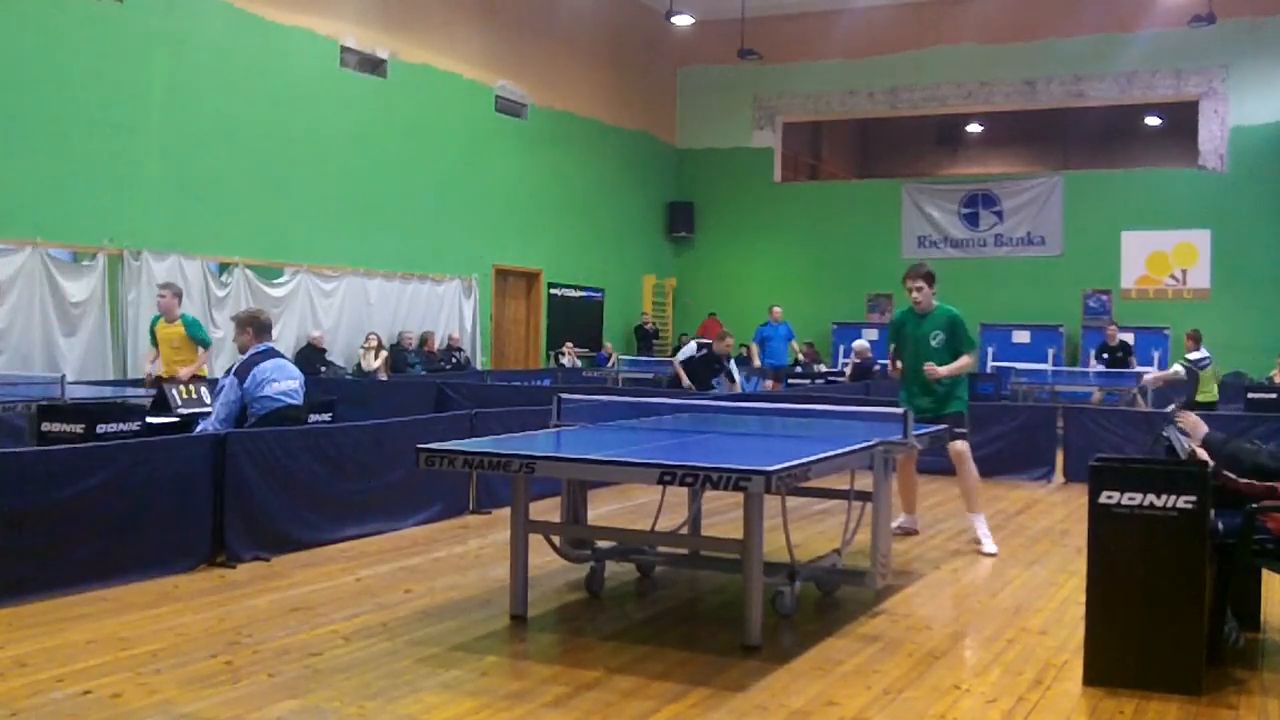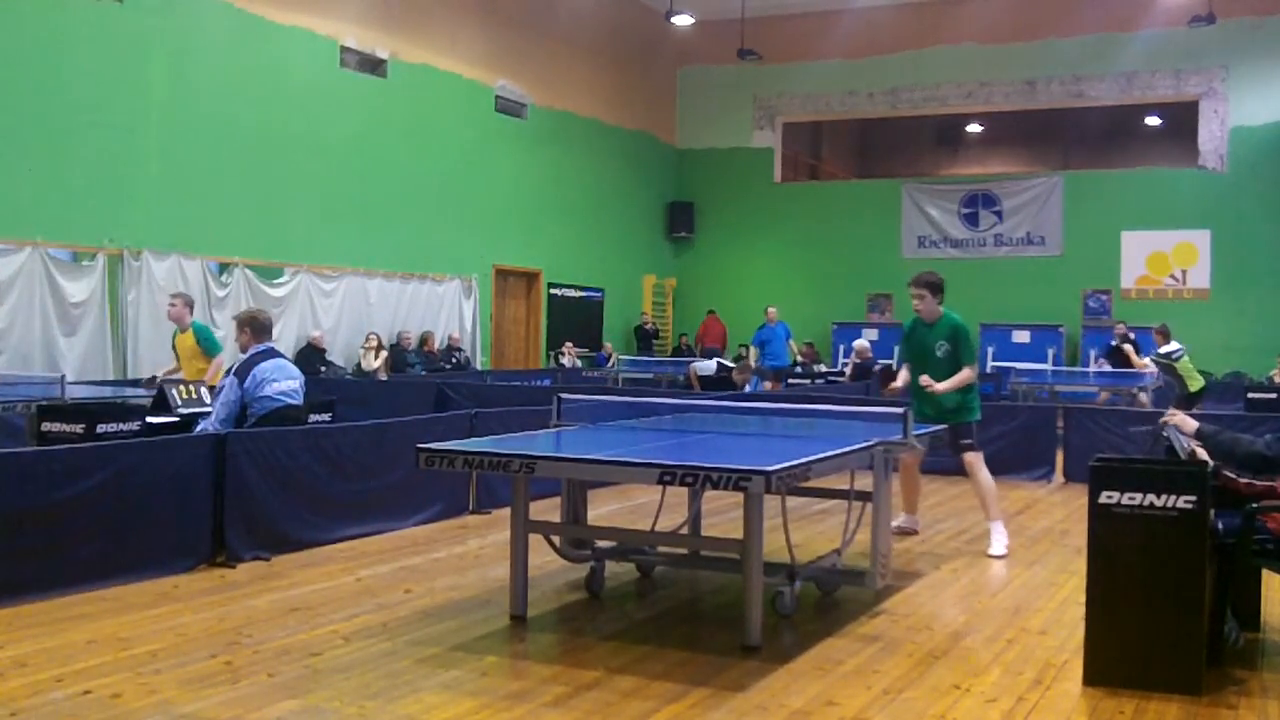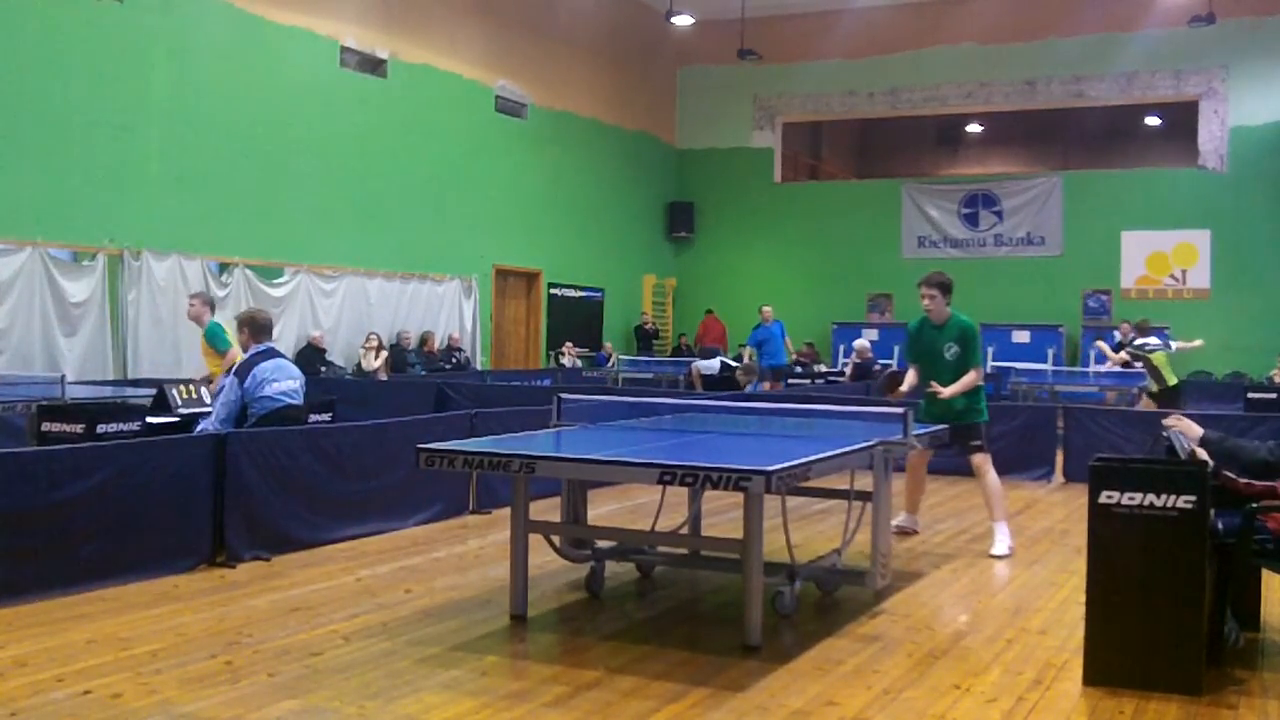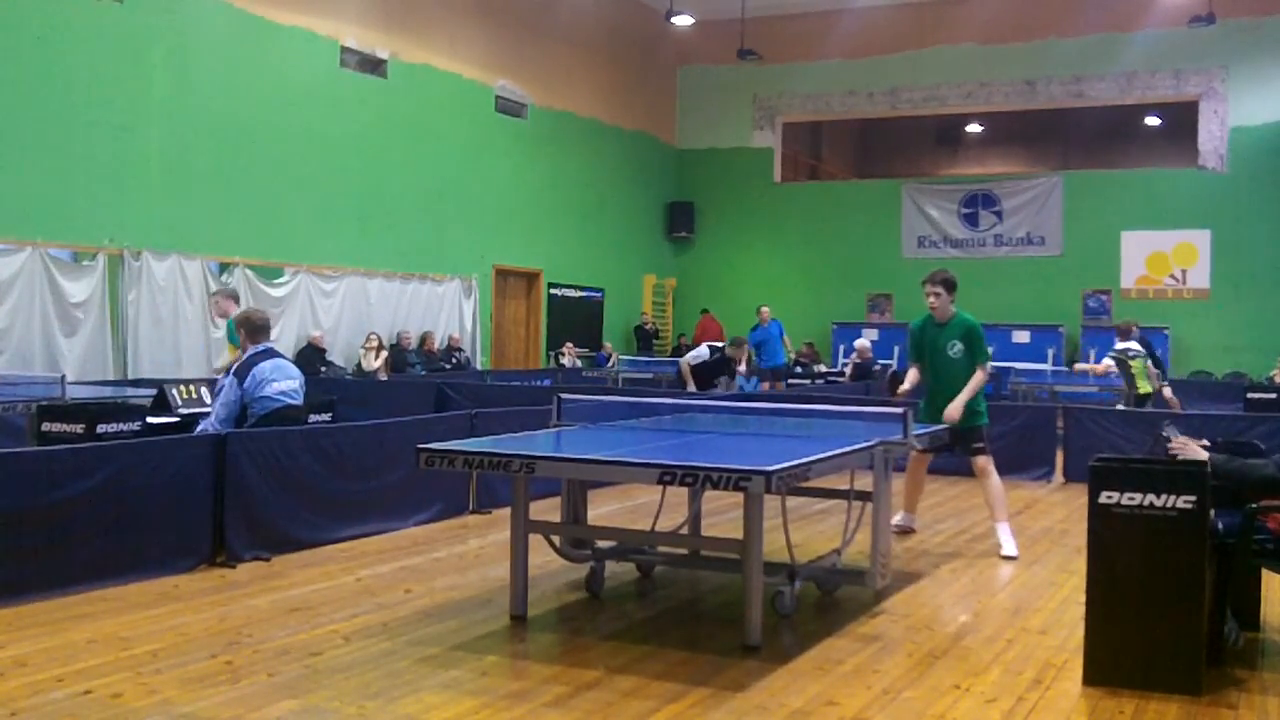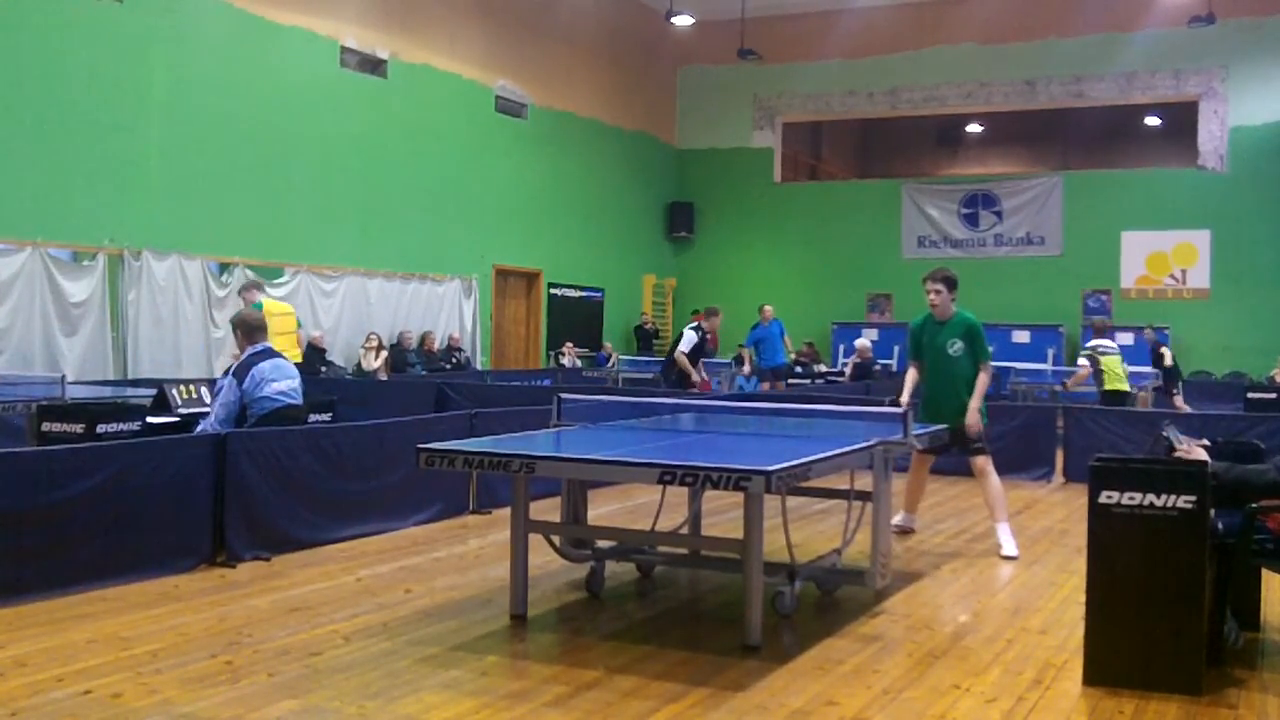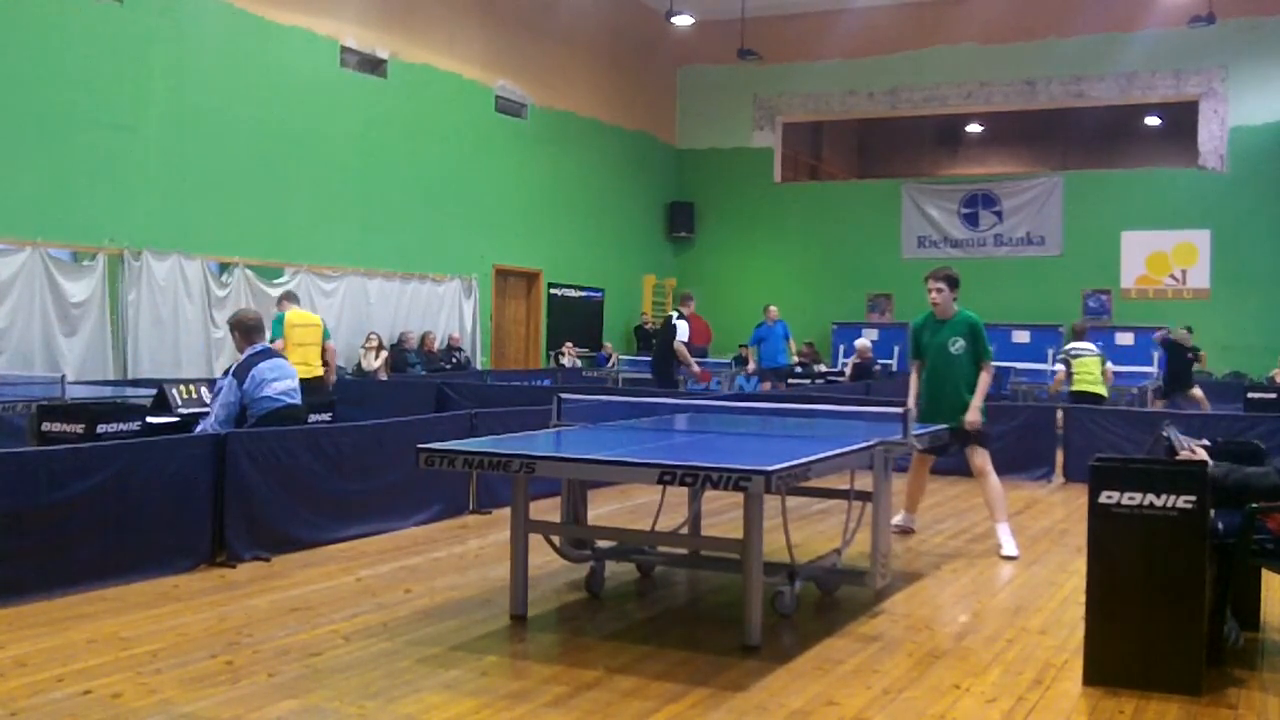
dt=0.2s
person 1, frame 1
left shoulder: (950, 317)
right shoulder: (900, 320)
left elbow: (969, 358)
right elbow: (895, 358)
left wrist: (942, 370)
right wrist: (894, 367)
left hip: (949, 399)
right hip: (913, 400)
left knee: (960, 453)
right knee: (904, 459)
left ankle: (981, 528)
right ankle: (908, 519)
person 1, frame 2
left shoulder: (956, 326)
right shoulder: (910, 328)
left elbow: (970, 372)
right elbow: (908, 366)
left wrist: (941, 386)
right wrist: (899, 383)
left hip: (960, 408)
right hip: (924, 407)
left knee: (974, 462)
right knee: (907, 460)
left ankle: (998, 534)
right ankle: (909, 519)
person 1, frame 3
left shoulder: (965, 327)
right shoulder: (916, 329)
left elbow: (977, 373)
right elbow: (915, 368)
left wrist: (949, 391)
right wrist: (905, 387)
left hip: (967, 408)
right hip: (931, 409)
left knee: (982, 464)
right knee: (915, 460)
left ankle: (1002, 535)
right ankle: (909, 519)
person 1, frame 4
left shoulder: (969, 326)
right shoulder: (918, 328)
left elbow: (982, 371)
right elbow: (917, 366)
left wrist: (959, 402)
right wrist: (906, 385)
left hip: (968, 411)
right hip: (932, 409)
left knee: (984, 466)
right knee: (915, 462)
left ankle: (1005, 535)
right ankle: (907, 518)
person 1, frame 5
left shoulder: (969, 324)
right shoulder: (918, 326)
left elbow: (985, 370)
left wrist: (973, 408)
right wrist: (906, 394)
left hip: (965, 412)
right hip: (931, 411)
left knee: (983, 466)
right knee: (918, 464)
left ankle: (1004, 535)
right ankle: (907, 518)
person 1, frame 6
left shoulder: (970, 323)
right shoulder: (920, 326)
left elbow: (987, 369)
left wrist: (975, 406)
right wrist: (912, 400)
left hip: (965, 411)
right hip: (930, 411)
left knee: (982, 467)
right knee: (919, 463)
left ankle: (1004, 535)
right ankle: (907, 518)
